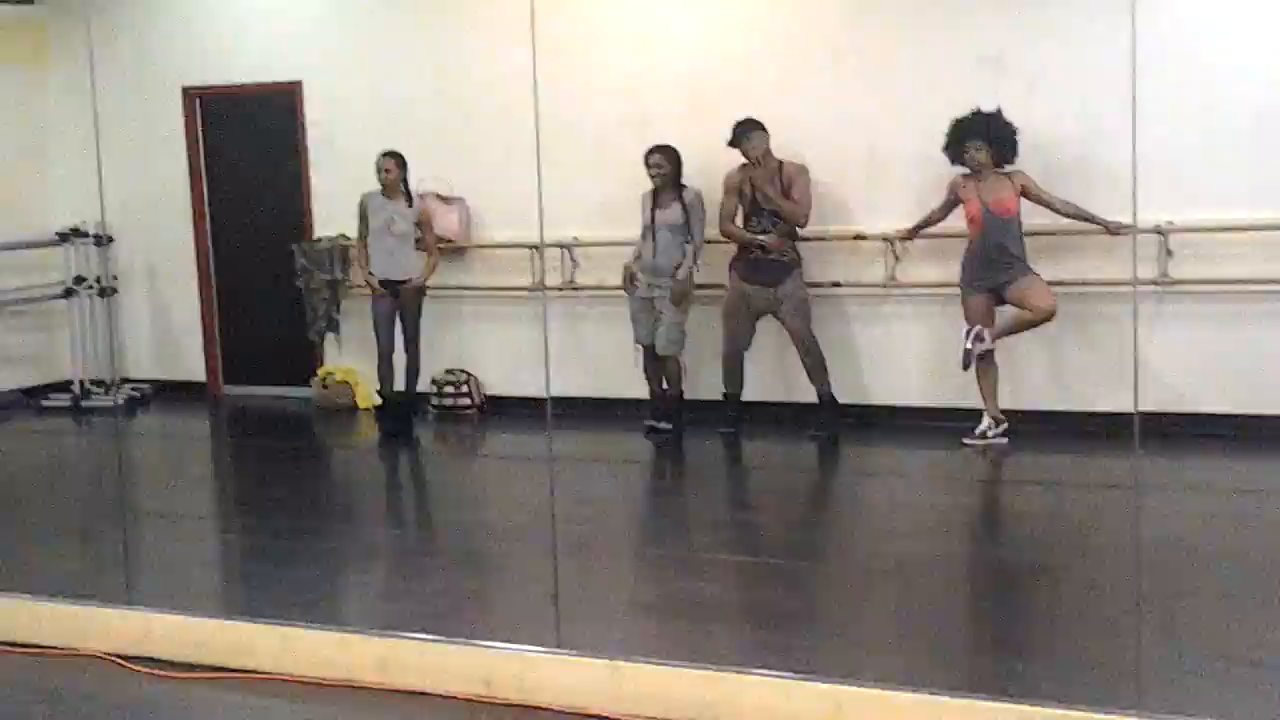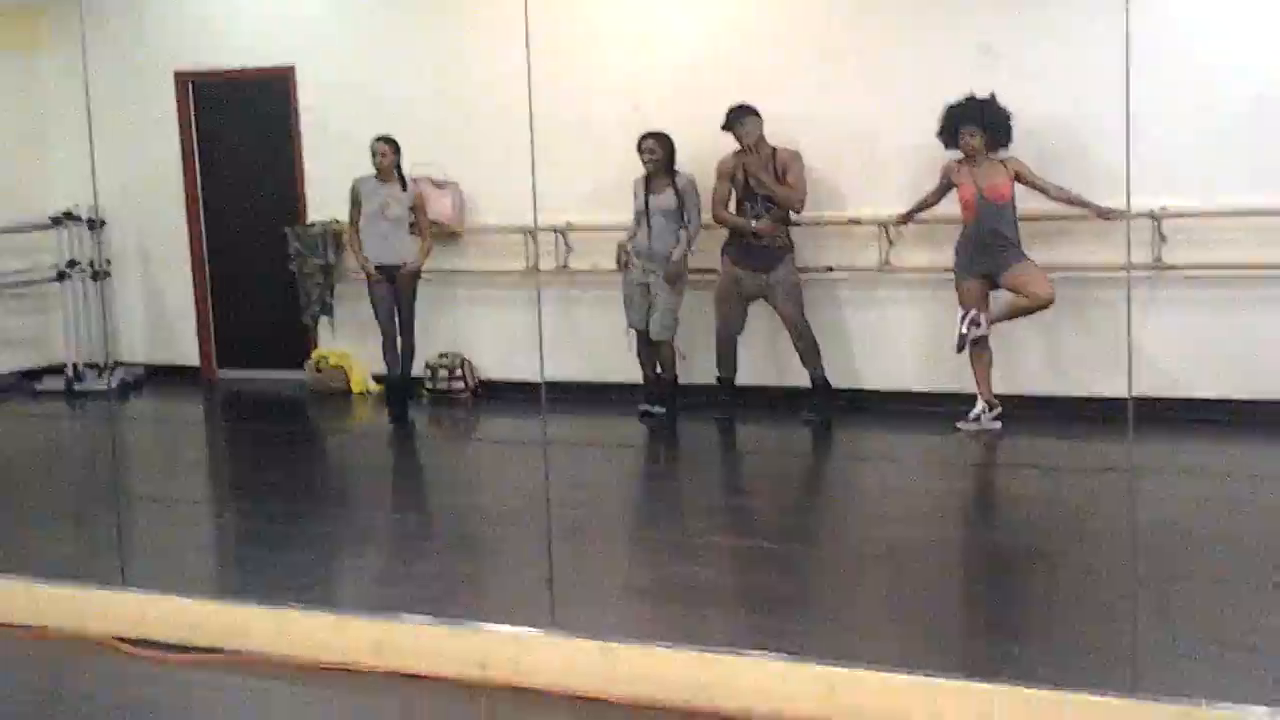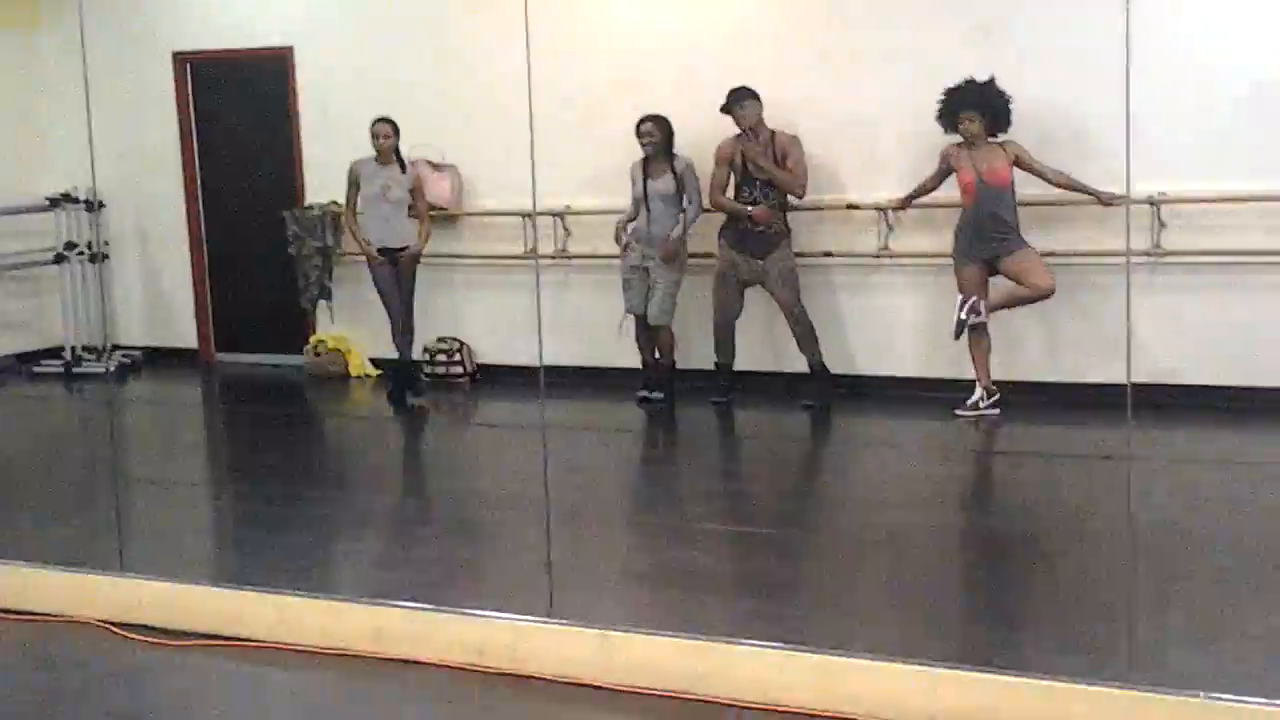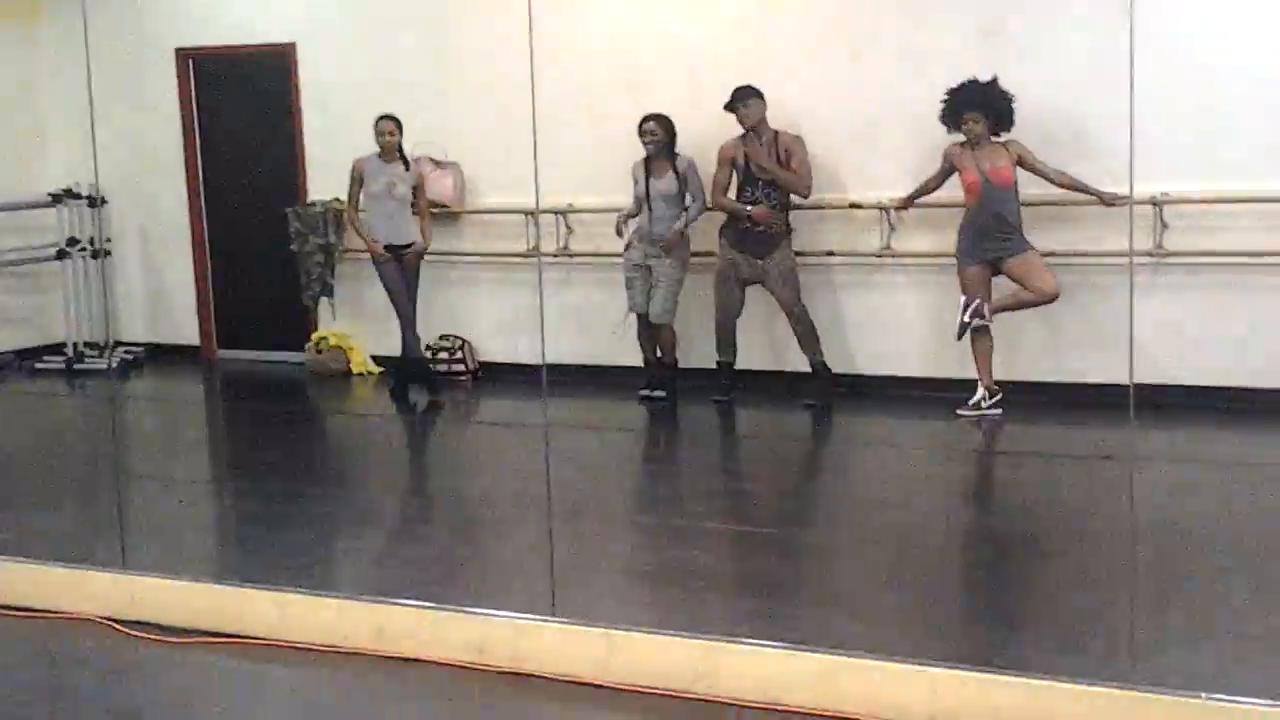
dt=0.1s
person 1, frame 1
left shoulder: (1015, 180)
right shoulder: (959, 186)
left elbow: (1058, 205)
right elbow: (940, 213)
left wrist: (1103, 223)
right wrist: (913, 230)
left hip: (1013, 269)
right hip: (976, 273)
left knee: (1046, 306)
right knee: (982, 351)
left ankle: (986, 335)
right ankle: (994, 421)
person 1, frame 2
left shoulder: (1009, 166)
right shoulder: (953, 170)
left elbow: (1051, 190)
right elbow: (933, 198)
left wrist: (1096, 208)
right wrist: (907, 215)
left hip: (1007, 254)
right hip: (970, 258)
left knee: (1043, 294)
right knee: (977, 336)
left ankle: (982, 319)
right ankle: (987, 404)
person 1, frame 3
left shoulder: (1009, 150)
right shoulder: (952, 154)
left elbow: (1051, 175)
right elbow: (933, 182)
left wrist: (1095, 193)
right wrist: (906, 200)
left hip: (1006, 240)
right hip: (970, 243)
left knee: (1044, 285)
right knee: (976, 321)
left ankle: (981, 307)
right ankle: (985, 392)
person 1, frame 4
left shoulder: (1012, 149)
right shoulder: (955, 153)
left elbow: (1054, 175)
right elbow: (935, 182)
left wrist: (1098, 193)
right wrist: (909, 199)
left hip: (1010, 241)
right hip: (973, 243)
left knee: (1048, 290)
right knee: (979, 322)
left ankle: (984, 309)
right ankle: (987, 392)
person 2, frame 1
left shoulder: (794, 172)
right shoulder: (736, 178)
left elbow: (801, 218)
right elbow: (725, 226)
left wrist: (766, 187)
right wrist: (762, 239)
left hip: (786, 271)
right hip: (746, 272)
left knee: (804, 339)
right knee: (734, 344)
left ankle: (827, 405)
right ankle: (732, 407)
person 2, frame 2
left shoulder: (788, 158)
right shoulder: (729, 164)
left elbow: (796, 203)
right elbow: (718, 212)
left wrist: (760, 173)
right wrist: (754, 225)
left hip: (778, 256)
right hip: (738, 257)
left knee: (797, 323)
right knee: (727, 328)
left ankle: (821, 389)
right ankle: (726, 391)
person 2, frame 3
left shoulder: (787, 143)
right shoulder: (728, 149)
left elbow: (798, 188)
right elbow: (715, 197)
left wrist: (761, 160)
right wrist: (750, 211)
left hip: (775, 241)
right hip: (735, 242)
left knee: (794, 309)
right knee: (724, 313)
left ankle: (819, 375)
right ankle: (724, 377)
person 2, frame 4
left shoulder: (790, 143)
right shoulder: (730, 149)
left elbow: (804, 188)
right elbow: (717, 198)
left wrist: (765, 162)
right wrist: (750, 211)
left hip: (775, 241)
right hip: (736, 242)
left knee: (794, 308)
right knee: (726, 312)
left ankle: (821, 374)
right ankle: (726, 375)
person 3, frame 1
left shoulder: (690, 197)
right shoulder: (647, 197)
left elbow: (697, 240)
left wrist: (684, 276)
right wrist: (631, 262)
left hip: (672, 281)
right hip: (643, 279)
left knee: (667, 348)
right knee: (648, 347)
left ankle: (674, 409)
right ankle: (657, 405)
person 3, frame 2
left shoulder: (683, 182)
right shoulder: (639, 183)
left elbow: (694, 224)
left wrist: (679, 257)
right wrist: (625, 243)
left hip: (667, 265)
right hip: (637, 263)
left knee: (661, 333)
right knee: (641, 331)
left ankle: (668, 393)
right ankle: (650, 390)
person 3, frame 3
left shoulder: (682, 166)
right shoulder: (637, 168)
left elbow: (695, 206)
left wrist: (678, 235)
right wrist: (624, 220)
left hip: (667, 251)
right hip: (636, 248)
left knee: (658, 318)
right knee: (640, 316)
left ankle: (665, 378)
right ankle: (649, 376)
person 3, frame 4
left shoulder: (684, 165)
right shoulder: (638, 167)
left elbow: (699, 203)
left wrist: (679, 228)
right wrist: (625, 215)
left hip: (669, 249)
right hip: (638, 247)
left knee: (660, 316)
right knee: (642, 315)
left ankle: (667, 376)
right ankle: (651, 374)
person 4, frame 1
left shoulder: (417, 207)
right shoulder: (368, 202)
left elbow: (431, 251)
right elbow: (362, 243)
left wrist: (421, 278)
right wrist: (367, 274)
left hip: (409, 283)
right hip: (382, 284)
left knee: (411, 346)
right knee: (384, 347)
left ankle: (407, 407)
right ankle: (388, 405)
person 4, frame 2
left shoulder: (411, 192)
right shoulder: (360, 187)
left elbow: (426, 235)
right elbow: (353, 228)
left wrist: (418, 262)
right wrist: (362, 261)
left hip: (404, 270)
right hip: (377, 270)
left knee: (406, 332)
right knee: (388, 333)
left ankle: (403, 392)
right ankle: (393, 393)
person 4, frame 3
left shoulder: (410, 175)
right shoulder: (359, 169)
left elbow: (423, 217)
right elbow: (350, 212)
left wrist: (420, 245)
right wrist: (363, 244)
left hip: (406, 251)
right hip: (378, 252)
left knee: (407, 317)
right knee: (396, 315)
left ankle: (399, 382)
right ankle: (407, 375)
person 4, frame 4
left shoulder: (412, 172)
right shoulder: (362, 166)
left elbow: (424, 214)
right elbow: (352, 209)
left wrist: (425, 241)
right wrist: (368, 241)
left hip: (409, 248)
right hip: (382, 248)
left knee: (409, 313)
right knee: (405, 312)
left ankle: (405, 375)
right ankle: (420, 371)
